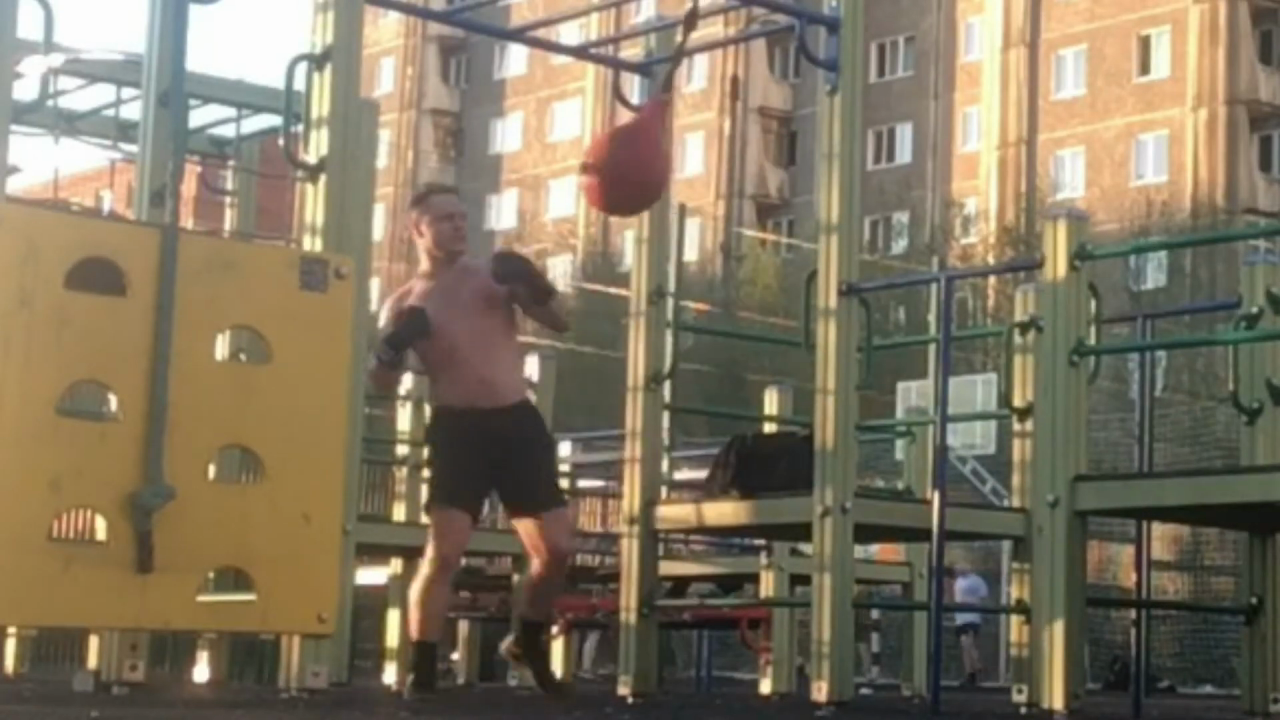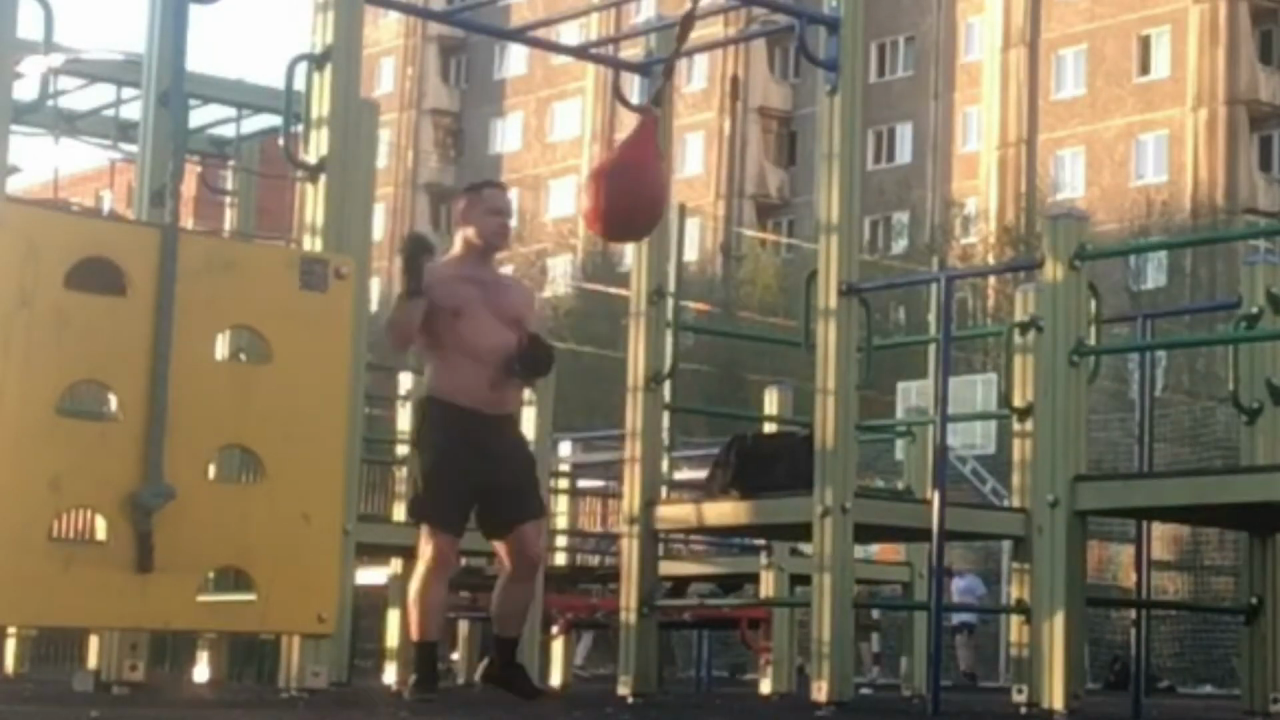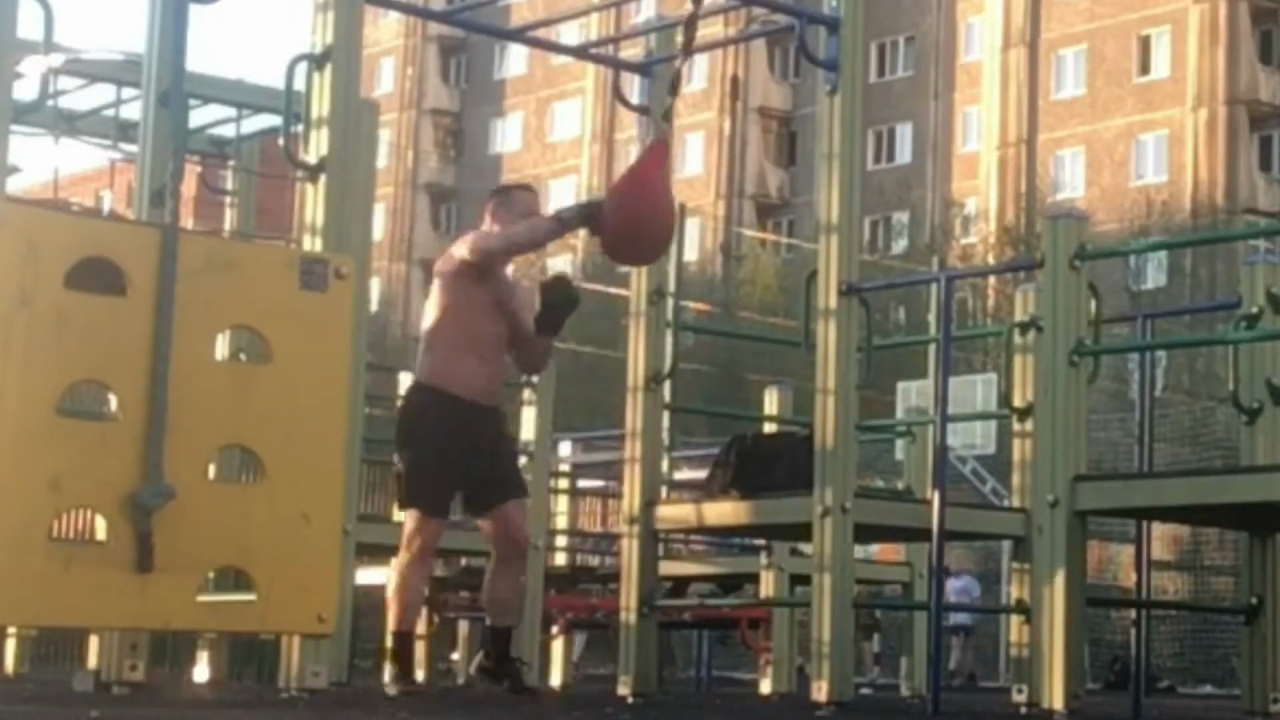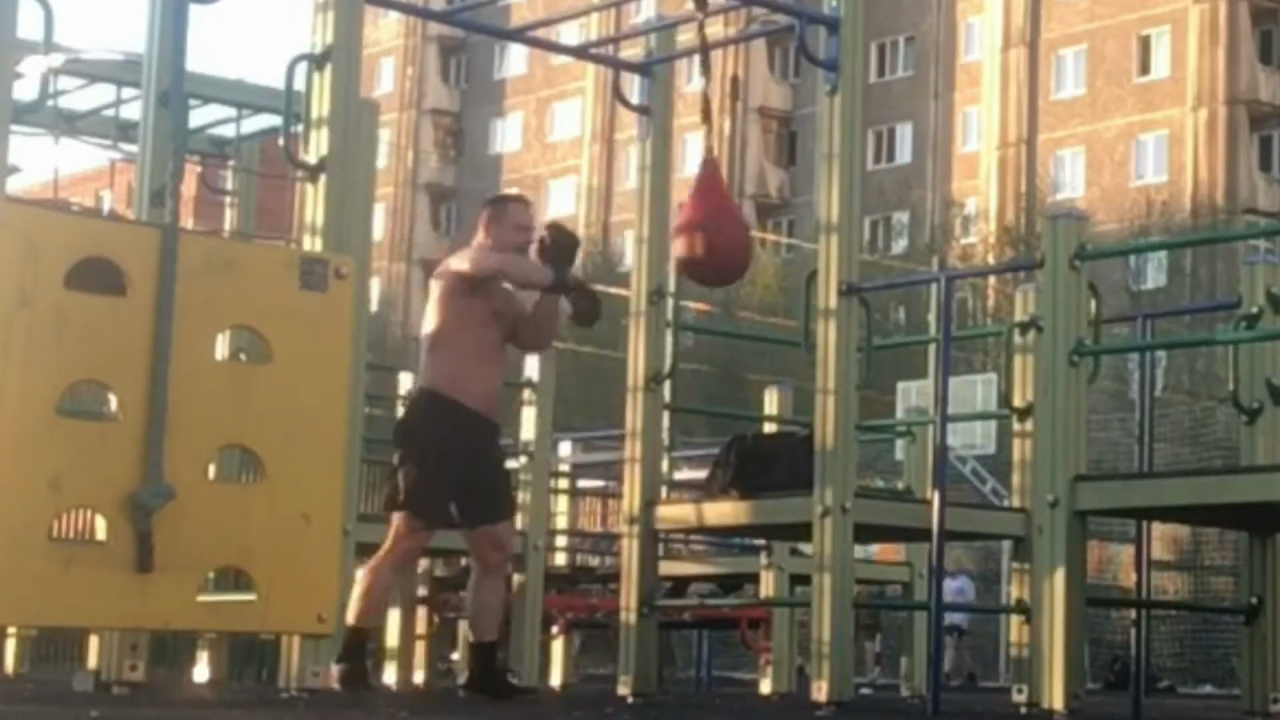
dt=0.1s
person 1, frame 1
left shoulder: (497, 273)
right shoulder: (403, 304)
left elbow: (559, 322)
right elbow: (381, 386)
left wrist: (536, 288)
right wrist: (391, 348)
left hip: (520, 423)
right hip: (461, 428)
left knee: (555, 548)
right knee: (444, 549)
left ankle: (527, 641)
right ankle: (422, 668)
person 1, frame 2
left shoulder: (516, 292)
right shoulder: (430, 279)
left elbow: (531, 367)
right elbow: (399, 340)
left wrist: (532, 360)
right wrist: (413, 282)
left hip: (503, 432)
right hip: (447, 426)
left knee: (527, 554)
right knee: (439, 554)
left ankle: (502, 661)
right ankle: (425, 669)
person 1, frame 3
left shoulder: (511, 293)
right shoulder: (466, 254)
left elbow: (532, 362)
right elbow: (500, 243)
left wrist: (548, 321)
right wrist: (569, 218)
left hip: (482, 421)
right hip: (436, 411)
left knee: (513, 535)
right knee: (422, 539)
left ankle: (496, 655)
right ankle: (399, 661)
person 1, frame 4
left shoulder: (504, 300)
right shoulder: (459, 269)
left elbow: (540, 339)
right elbow: (499, 265)
left wrist: (557, 275)
right wrist: (563, 280)
left hip: (479, 433)
right hip: (436, 421)
left knee: (499, 551)
right knee: (403, 546)
left ankle: (485, 668)
right ankle: (350, 658)
